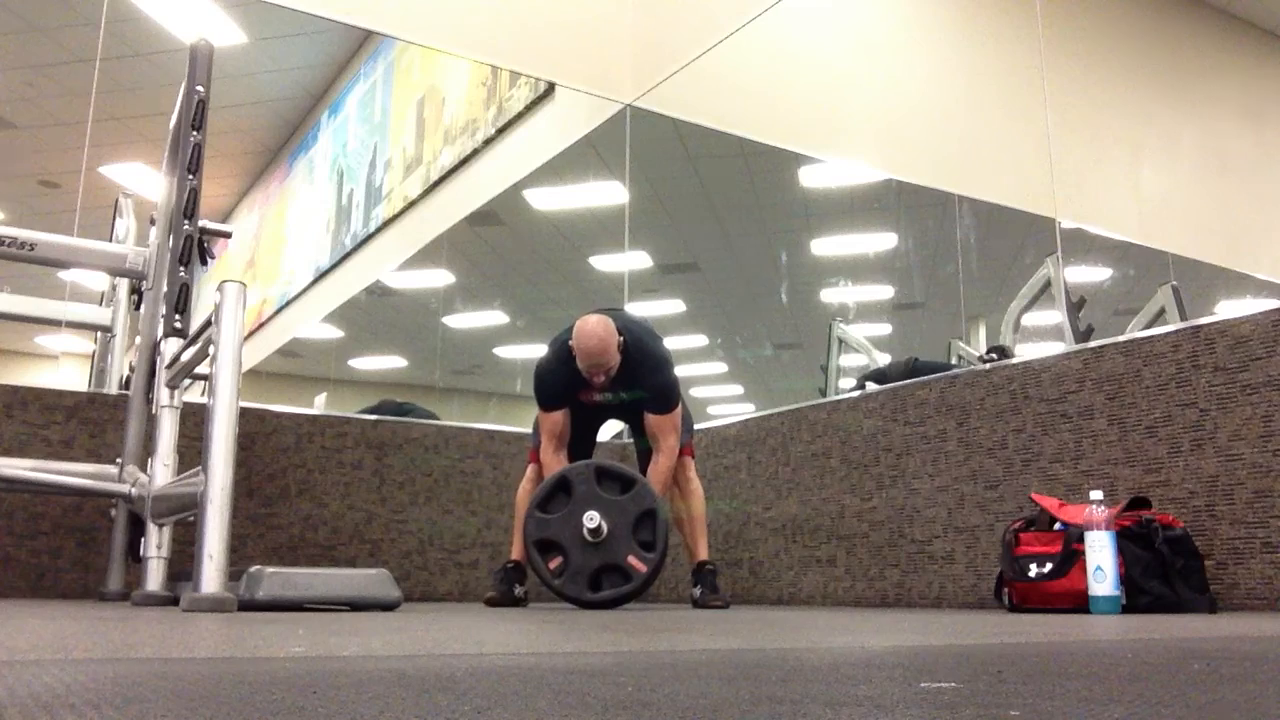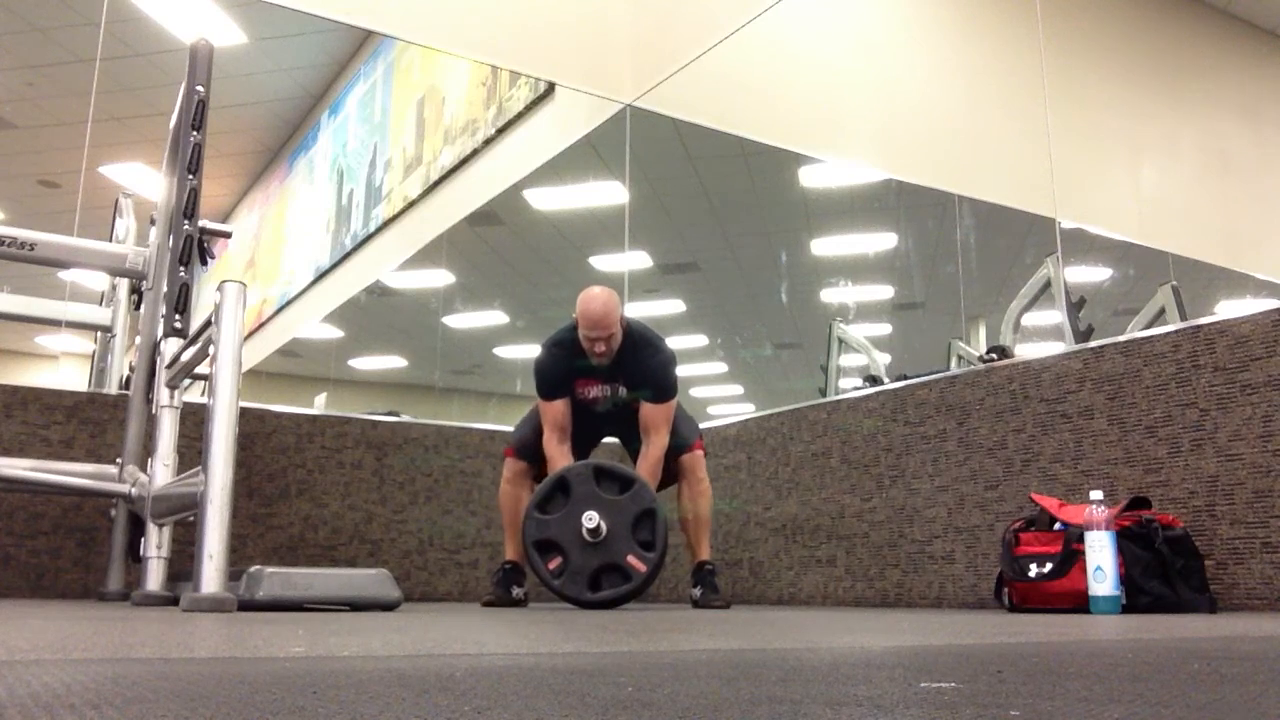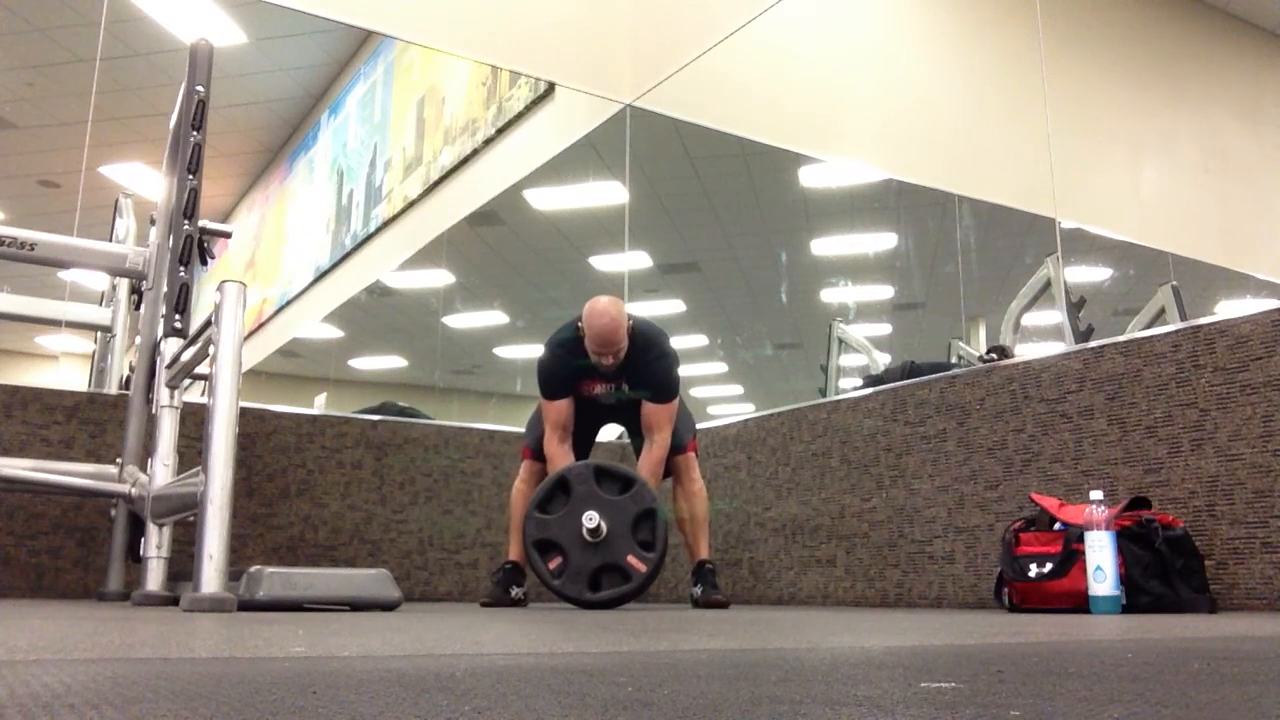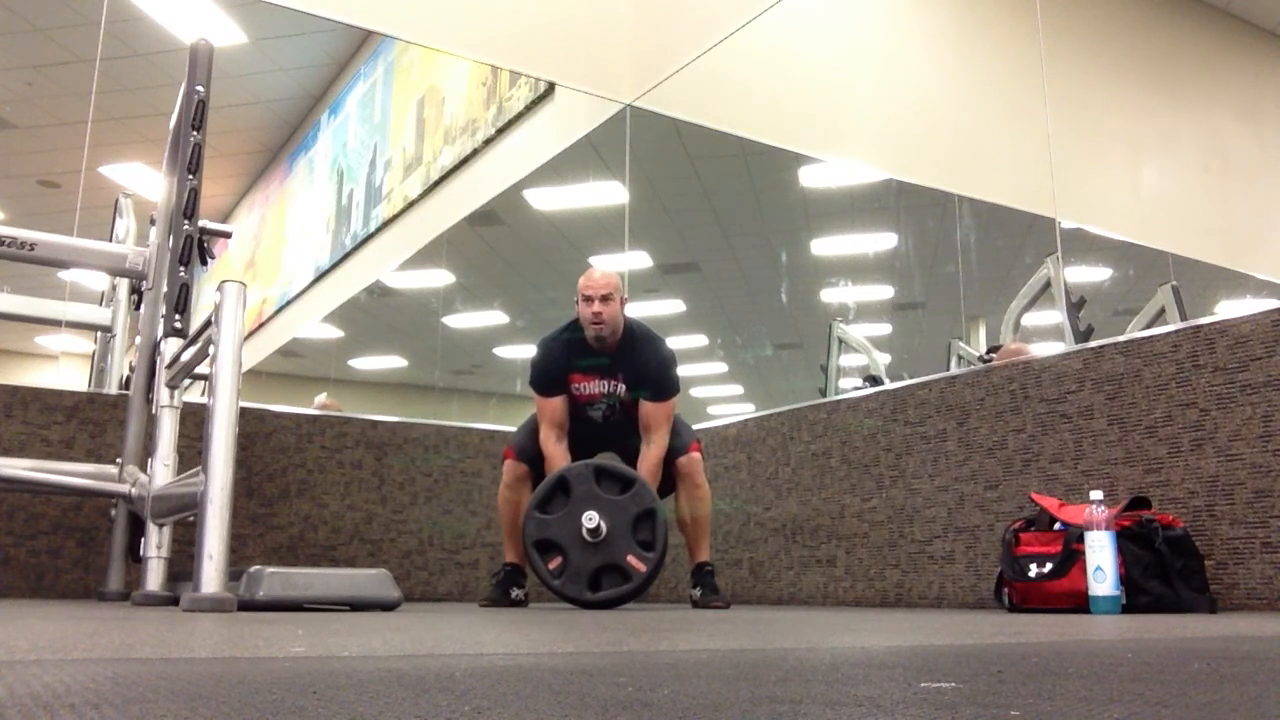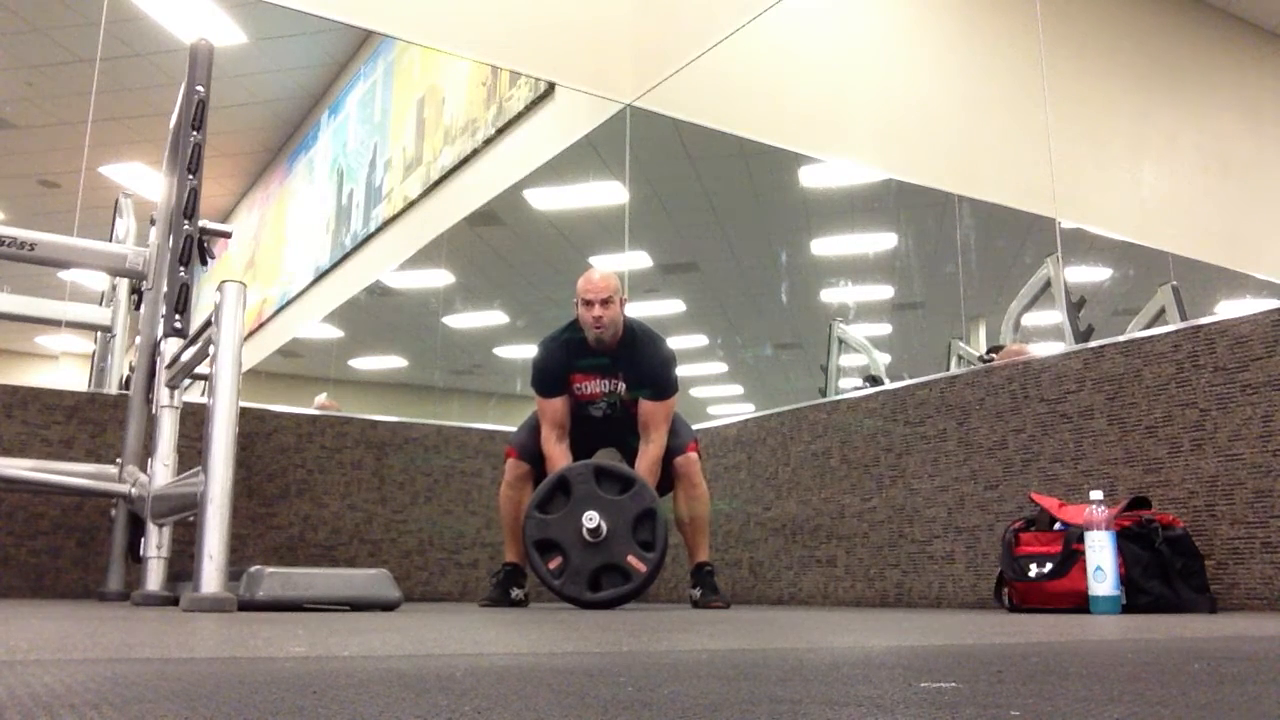
dt=1s
person 1, frame 1
left shoulder: (653, 361)
right shoulder: (551, 368)
left elbow: (666, 449)
right elbow: (554, 450)
left hip: (642, 393)
right hip: (577, 398)
left knee: (682, 464)
right knee: (537, 466)
left ankle: (704, 577)
right ankle: (513, 575)
person 1, frame 2
left shoulder: (654, 353)
right shoulder: (554, 355)
left elbow: (654, 440)
right elbow: (557, 439)
left hip: (639, 410)
right hip: (576, 412)
left knee: (692, 461)
right knee: (516, 463)
left ankle: (704, 577)
right ankle: (511, 575)
person 1, frame 3
left shoulder: (656, 350)
right shoulder: (558, 352)
left elbow: (657, 439)
right elbow: (558, 438)
left hip: (645, 401)
right hip: (578, 400)
left knee: (685, 461)
right knee: (532, 465)
left ankle: (703, 575)
right ankle: (511, 575)
person 1, frame 4
left shoulder: (653, 352)
right shoulder: (553, 351)
left elbow: (654, 439)
right elbow: (553, 434)
left hip: (636, 422)
right hip: (575, 422)
left knee: (690, 463)
right knee: (515, 466)
left ankle: (703, 577)
right ankle: (512, 577)
person 1, frame 5
left shoulder: (653, 351)
right shoulder: (554, 351)
left elbow: (652, 438)
right elbow: (555, 436)
left hip: (638, 418)
right hip: (575, 418)
left knee: (687, 462)
right knee: (517, 465)
left ankle: (702, 576)
right ankle: (512, 576)
